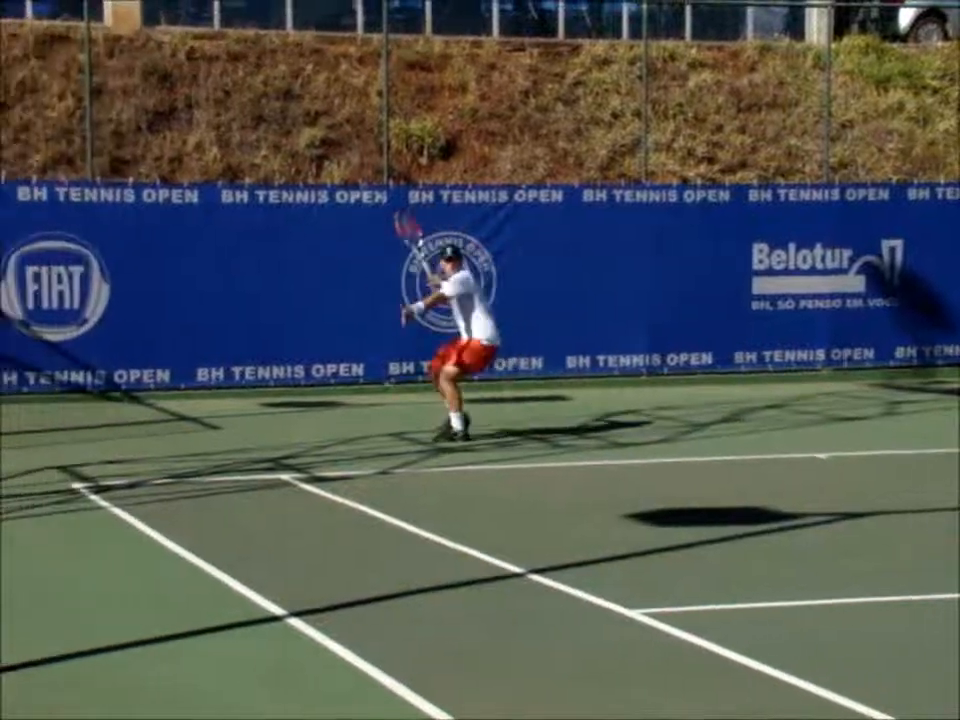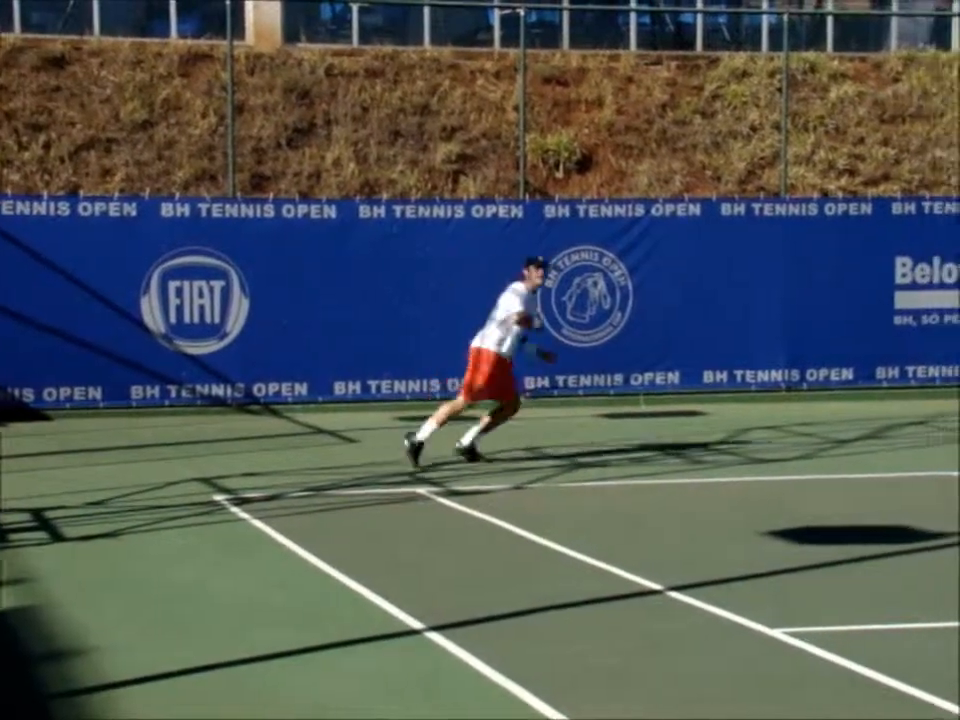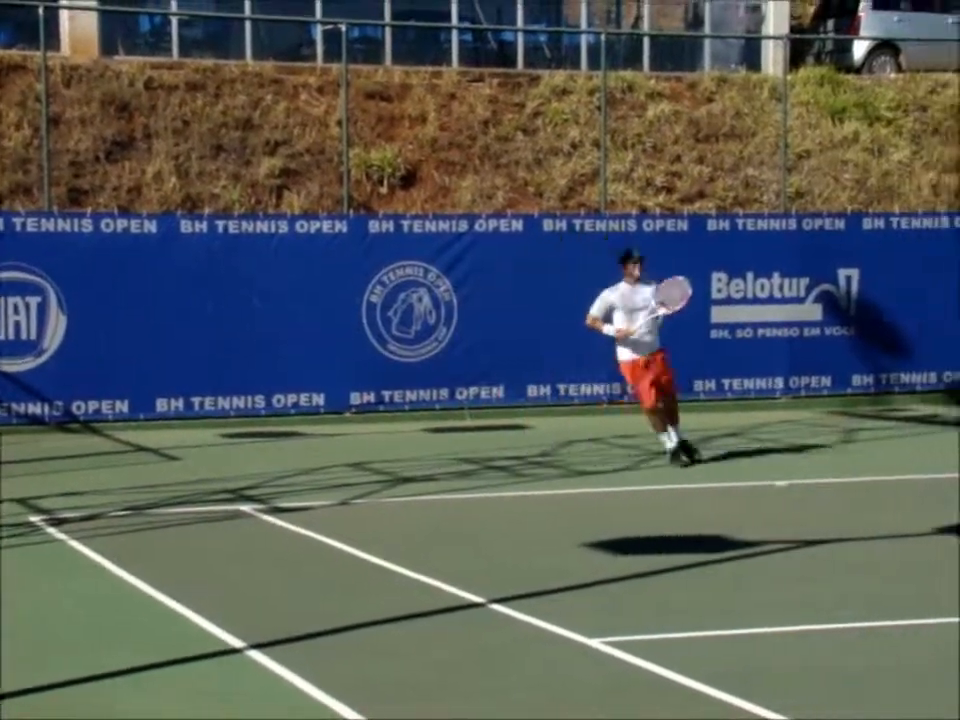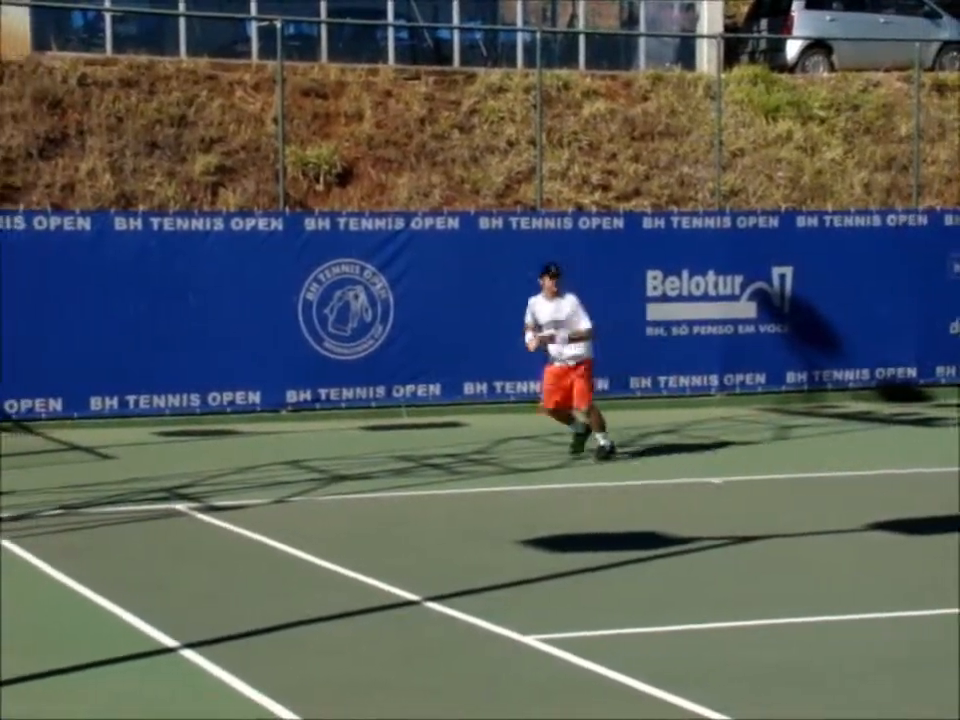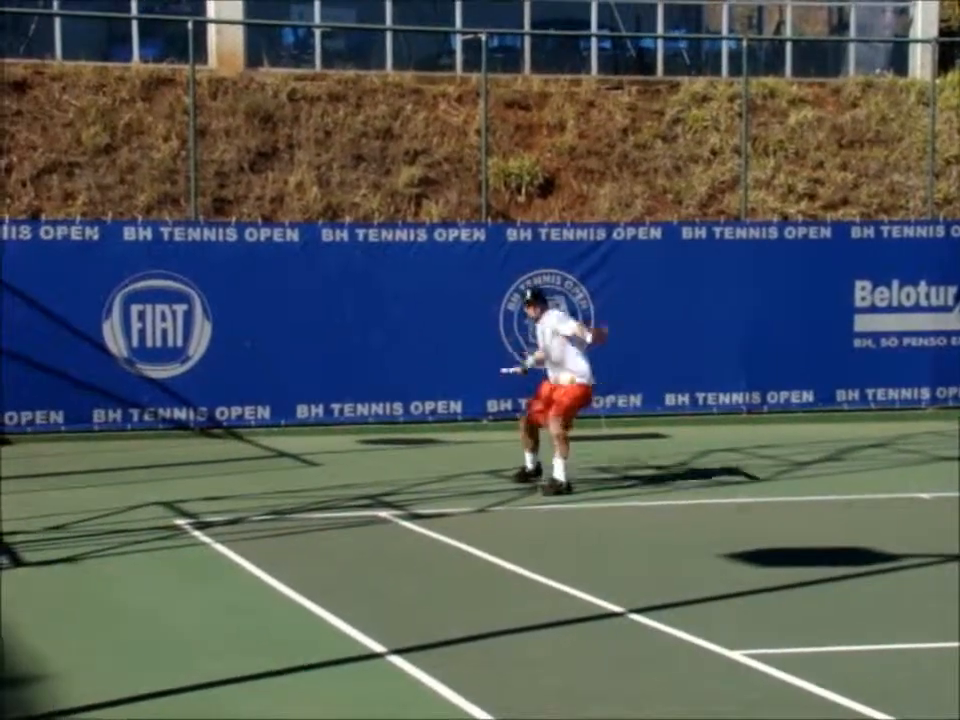
dt=1s
person 1, frame 1
left shoulder: (462, 277)
right shoulder: (454, 279)
left elbow: (441, 297)
left wrist: (414, 307)
right wrist: (439, 283)
left hip: (484, 341)
right hip: (469, 339)
left knee: (445, 376)
right knee: (435, 370)
left ankle: (458, 429)
right ankle: (457, 416)
person 1, frame 2
left shoulder: (529, 299)
right shoulder: (518, 290)
right elbow: (518, 319)
left wrist: (536, 351)
right wrist: (531, 322)
left hip: (502, 357)
right hip: (487, 351)
left knee: (512, 405)
right knee: (465, 400)
left ankle: (467, 443)
right ankle: (417, 439)
person 1, frame 3
left shoulder: (650, 288)
right shoulder: (612, 294)
left elbow: (659, 312)
right elbow: (591, 320)
right wrist: (612, 330)
left hip: (654, 353)
right hip: (630, 359)
left knee: (670, 398)
right knee: (650, 405)
left ankle: (679, 440)
right ankle: (671, 448)
person 1, frame 4
left shoulder: (571, 301)
right shoulder: (534, 302)
left elbow: (588, 333)
right elbow: (530, 324)
left wrist: (561, 337)
right wrist: (531, 338)
left hip: (578, 359)
right hip: (555, 360)
left knee: (583, 406)
right knee: (550, 406)
left ankle: (605, 444)
right ankle: (580, 429)
person 1, frame 5
left shoulder: (556, 317)
right shoulder: (540, 327)
left elbow: (582, 330)
left wrist: (591, 337)
right wrist: (531, 361)
left hip: (578, 382)
right hip: (553, 382)
left knee: (555, 424)
right knee: (527, 422)
left ankle: (560, 479)
right ankle: (531, 467)
